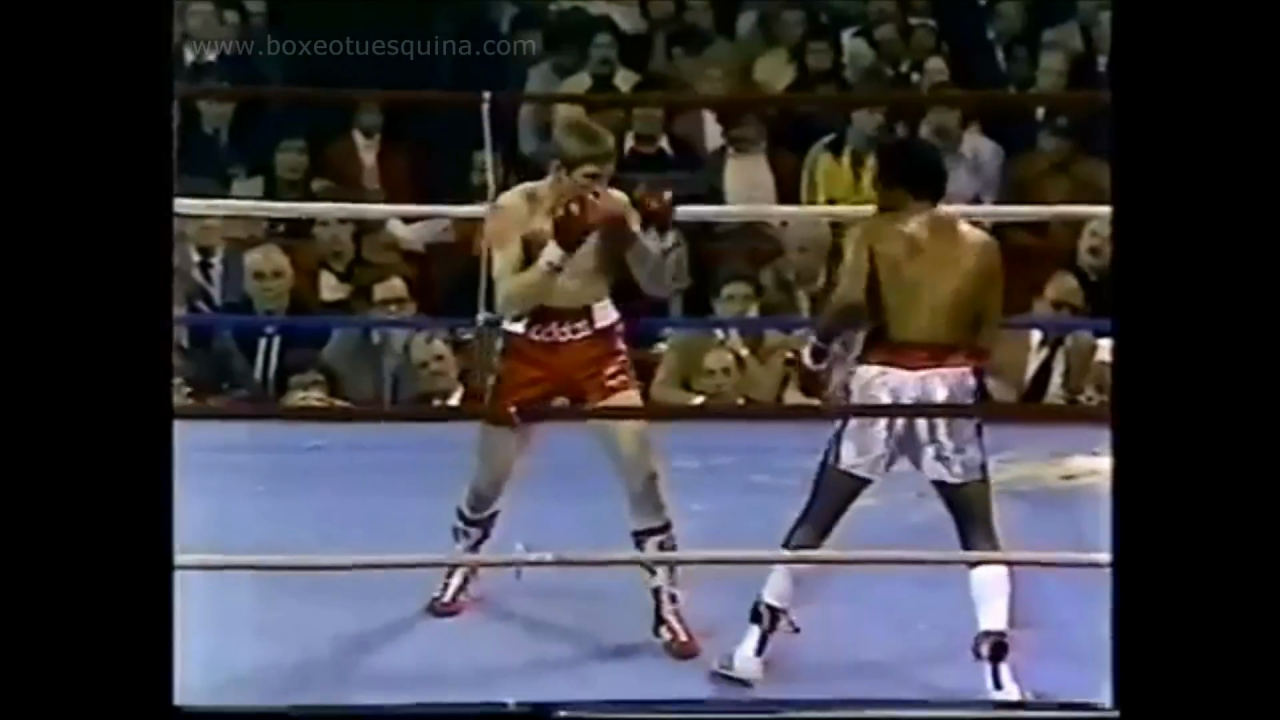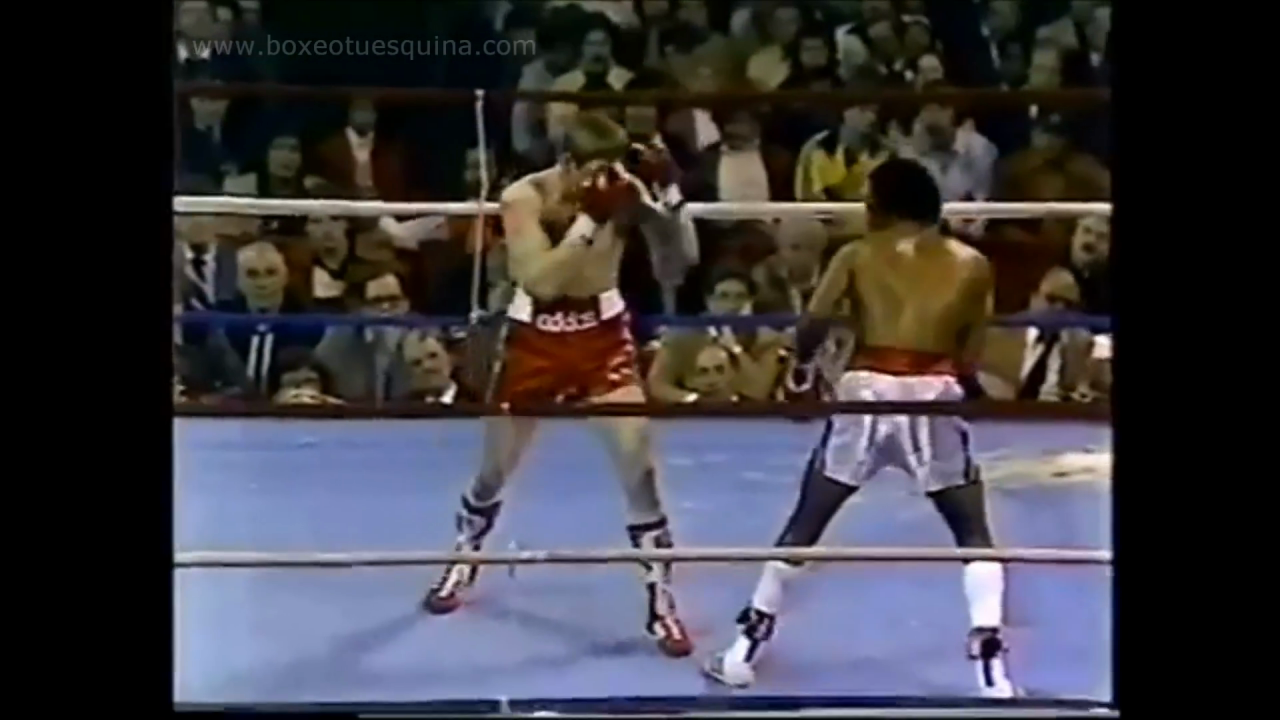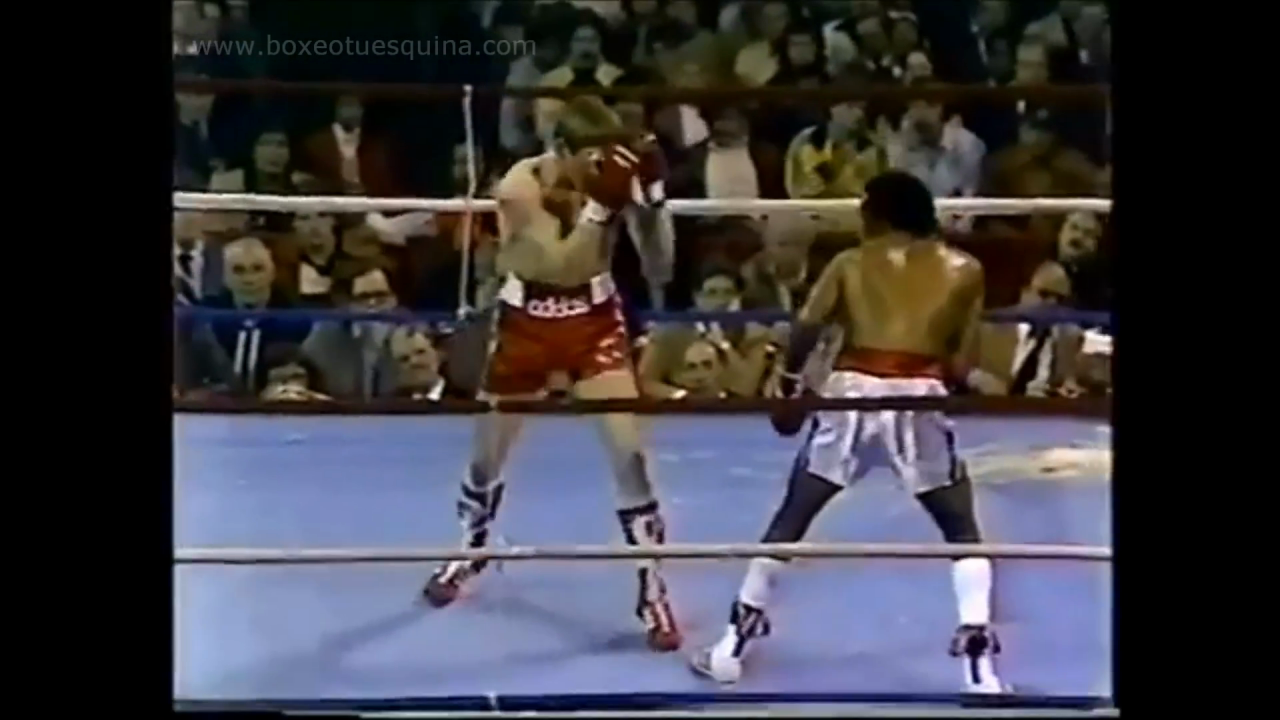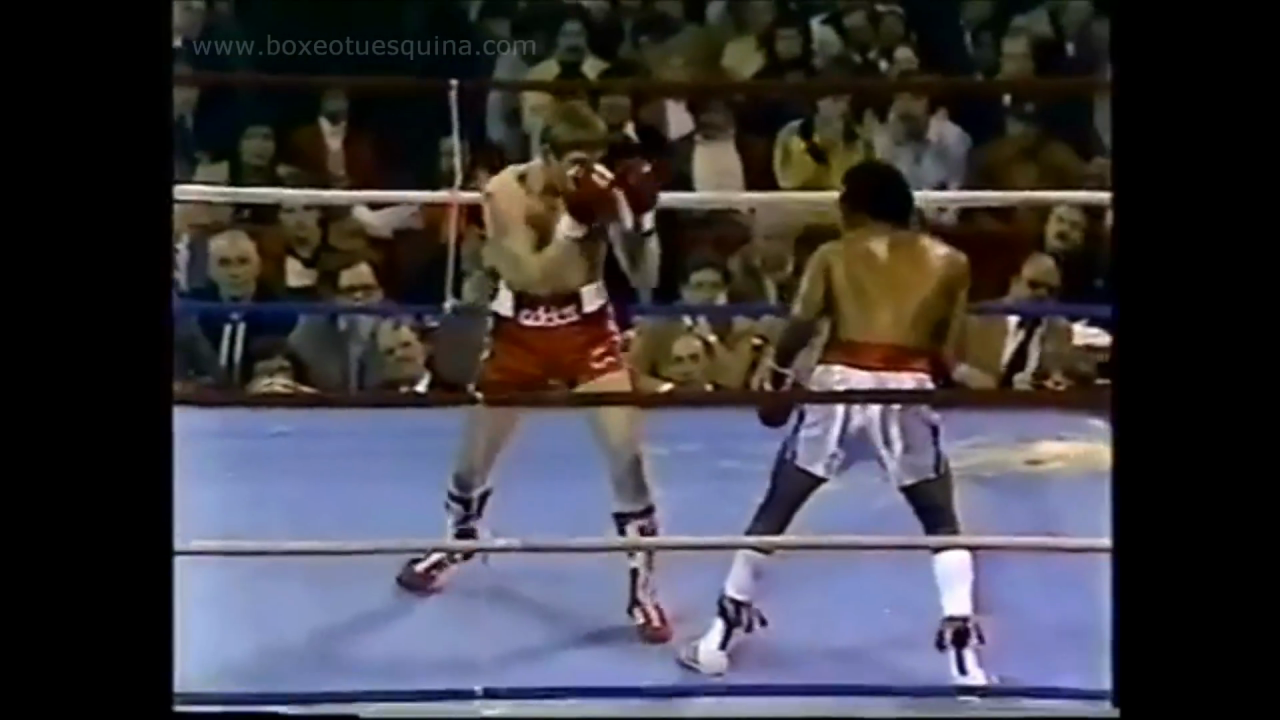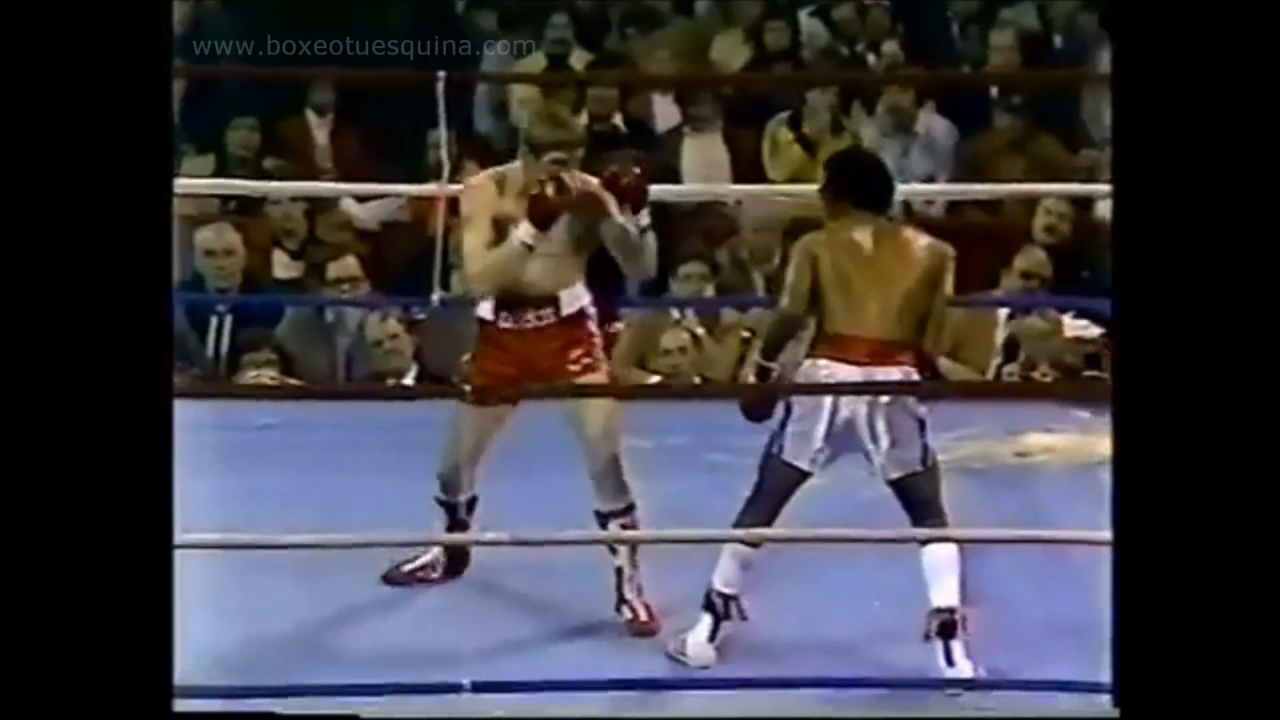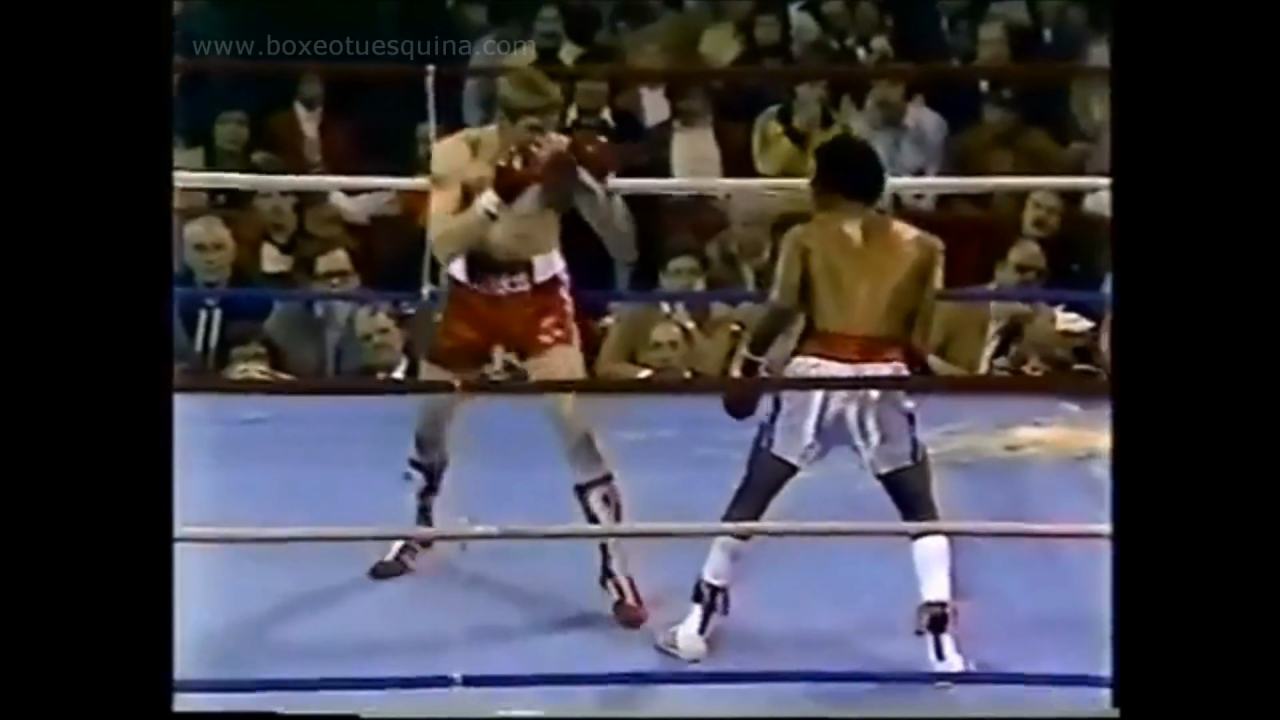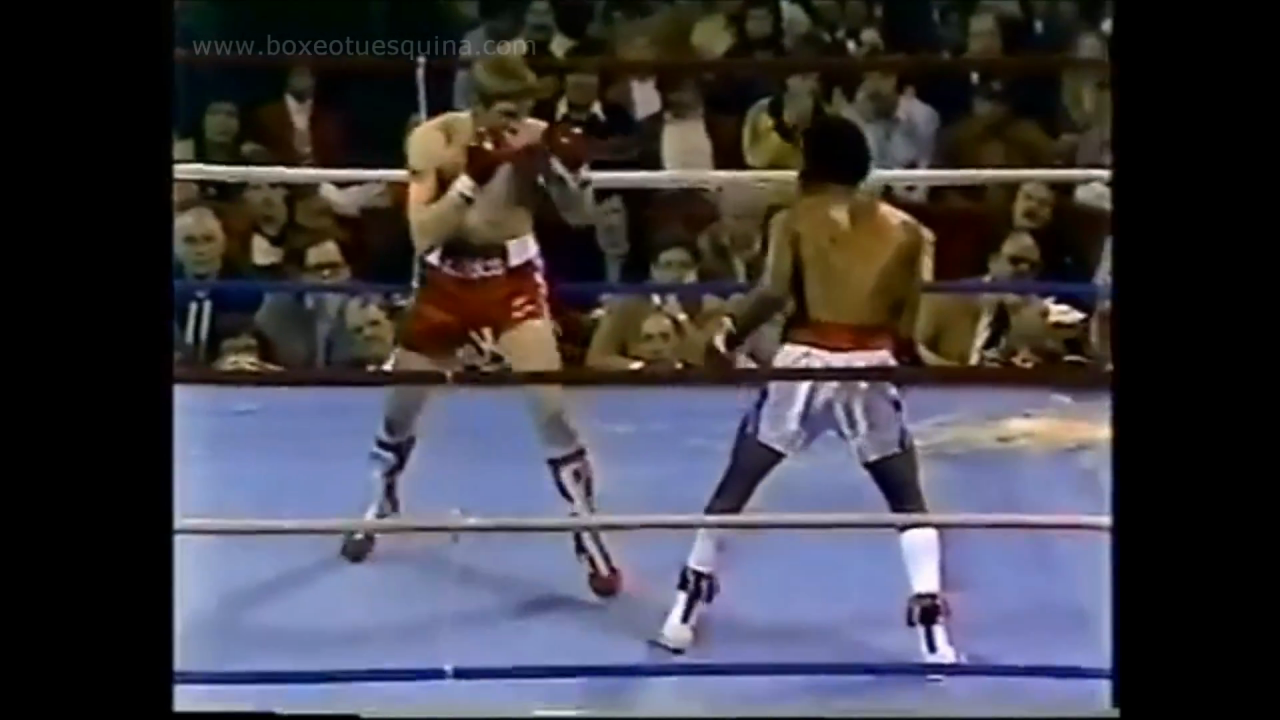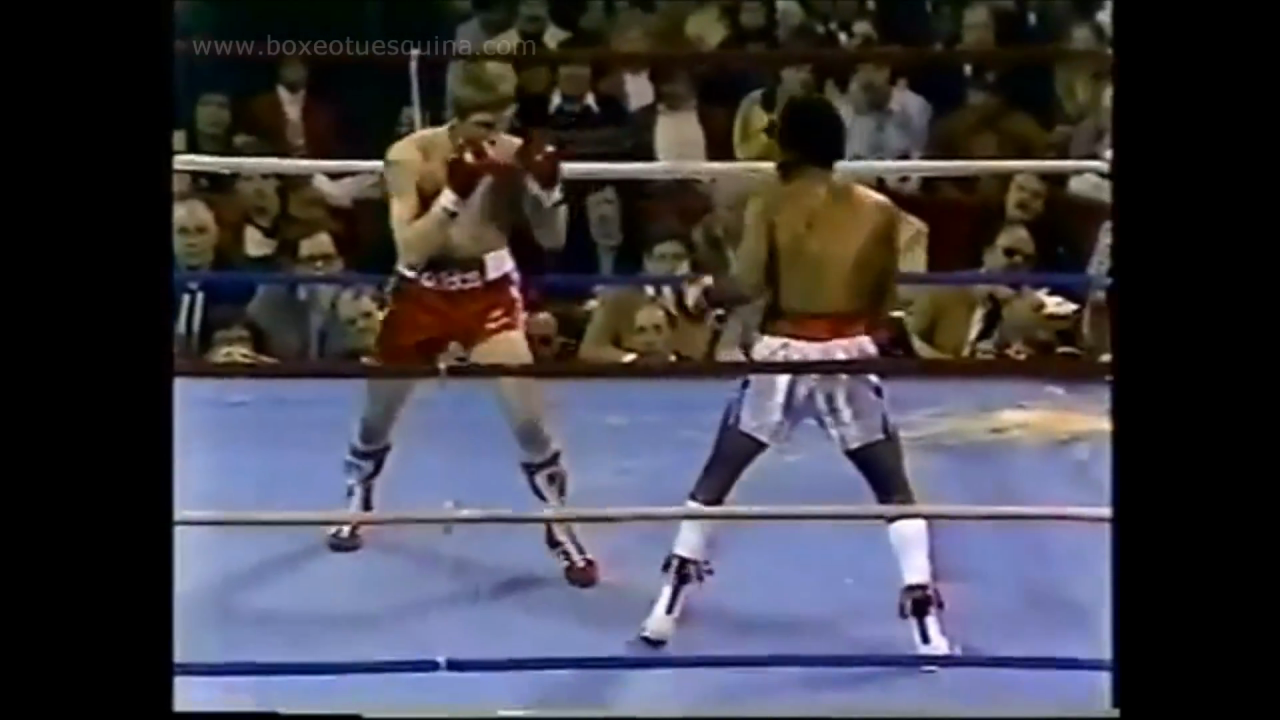
dt=0.1s
person 1, frame 1
left shoulder: (615, 206)
right shoulder: (513, 208)
right elbow: (509, 301)
left wrist: (654, 231)
right wrist: (559, 248)
left hip: (596, 342)
right hip: (528, 347)
left knee: (642, 474)
right knee: (488, 479)
left ankle: (666, 606)
right ankle: (461, 569)
person 1, frame 2
left shoulder: (623, 191)
right shoulder: (523, 199)
left elbow: (683, 256)
right elbow: (543, 282)
left wrist: (665, 196)
right wrist: (588, 221)
left hip: (603, 334)
right hip: (535, 337)
left knee: (639, 470)
right knee: (494, 470)
left ankle: (661, 604)
right ankle: (462, 563)
person 1, frame 3
left shoulder: (613, 177)
right shoulder: (520, 184)
right elbow: (558, 265)
left wrist: (650, 188)
right wrist: (598, 205)
left hip: (594, 318)
right hip: (526, 321)
left knee: (629, 453)
right knee: (487, 455)
left ankle: (652, 593)
right ankle: (469, 550)
person 1, frame 4
left shoulder: (604, 188)
right shoulder: (506, 191)
right elbow: (533, 275)
right wrist: (572, 221)
left hip: (587, 327)
right hip: (519, 329)
left knee: (625, 457)
right knee: (472, 461)
left ankle: (643, 591)
right ankle: (454, 546)
person 1, frame 5
left shoulder: (589, 191)
right shoulder: (483, 191)
left elbow: (643, 270)
right elbow: (478, 280)
left wrist: (635, 213)
right wrist: (529, 228)
left hip: (567, 327)
right hip: (501, 332)
left knee: (605, 456)
right knee: (456, 463)
left ankle: (629, 587)
right ankle: (450, 549)
person 1, frame 6
left shoulder: (561, 153)
right shoulder: (455, 153)
right elbow: (442, 246)
left wrist: (599, 178)
right wrist: (497, 196)
left hip: (539, 295)
right hip: (471, 296)
left knee: (577, 430)
right knee: (430, 425)
left ankle: (614, 564)
right ankle: (417, 528)
person 1, frame 7
left shoulder: (536, 139)
right shoulder: (432, 140)
left elbow: (579, 217)
right elbow: (423, 235)
left wrist: (574, 170)
right wrist: (471, 179)
left hip: (513, 278)
right hip: (446, 281)
left knee: (551, 407)
right knee: (401, 406)
left ankle: (588, 535)
right ankle: (380, 507)
person 1, frame 8
left shoulder: (515, 156)
right shoulder: (409, 157)
left elbow: (552, 239)
right elbow: (410, 250)
left wrist: (549, 188)
right wrist: (454, 195)
left hip: (489, 292)
right hip: (422, 294)
left knee: (528, 416)
right knee: (377, 416)
left ankle: (561, 531)
right ankle: (357, 507)
person 2, frame 1
left shoulder: (871, 234)
right shoulder: (980, 245)
left elbow: (850, 301)
right elbow: (986, 339)
left wrist: (816, 349)
left hip: (883, 381)
right hip: (951, 385)
left knee: (817, 518)
right knee: (979, 532)
left ankle: (753, 648)
right ankle: (999, 671)
person 2, frame 2
left shoulder: (858, 254)
right shoulder: (972, 263)
left elbow: (817, 316)
right elbow: (971, 355)
left wrist: (800, 370)
left hip: (865, 389)
right hip: (933, 394)
left knee: (804, 525)
right knee: (974, 535)
left ankle: (742, 651)
right ankle: (991, 667)
person 2, frame 3
left shoulder: (850, 263)
right shoulder: (964, 270)
left elbow: (809, 323)
right elbow: (959, 360)
left wrist: (789, 380)
left hip: (852, 390)
right hip: (919, 395)
left knee: (789, 521)
right knee: (963, 532)
left ankle: (730, 647)
right ankle: (978, 663)
person 2, frame 4
left shoulder: (831, 254)
right shoulder: (948, 261)
left elbow: (802, 319)
right elbow: (946, 352)
left wrist: (776, 375)
left hip: (839, 384)
right hip: (906, 390)
left knee: (774, 513)
right knee: (943, 526)
left ankle: (718, 640)
right ankle: (964, 656)
person 2, frame 5
left shoulder: (815, 244)
right shoulder: (931, 252)
left elbow: (791, 312)
right elbow: (929, 344)
left wrist: (763, 370)
left hip: (826, 378)
right hip: (893, 383)
left knee: (760, 507)
right knee: (930, 518)
left ankle: (706, 633)
right ankle: (952, 649)
person 2, frame 6
left shoulder: (804, 237)
right shoulder: (919, 246)
left elbow: (782, 306)
right elbow: (917, 341)
left wrist: (748, 364)
left hip: (816, 374)
right hip: (882, 380)
left knee: (750, 500)
right knee: (921, 512)
left ankle: (695, 626)
right ankle: (942, 642)
person 2, frame 7
left shoulder: (793, 220)
right shoulder: (905, 229)
left elbow: (773, 292)
right elbow: (903, 326)
left wrist: (729, 334)
left hip: (804, 362)
right hip: (869, 367)
left knee: (734, 487)
right knee: (908, 503)
left ankle: (683, 615)
right ankle: (933, 634)
person 2, frame 8
left shoulder: (766, 206)
right shoulder: (878, 210)
left elbow: (746, 285)
right elbow: (879, 305)
left wrist: (710, 293)
left hip: (778, 354)
right hip: (845, 356)
left knee: (716, 477)
right knee: (896, 492)
left ankle: (668, 604)
right ankle: (926, 625)
